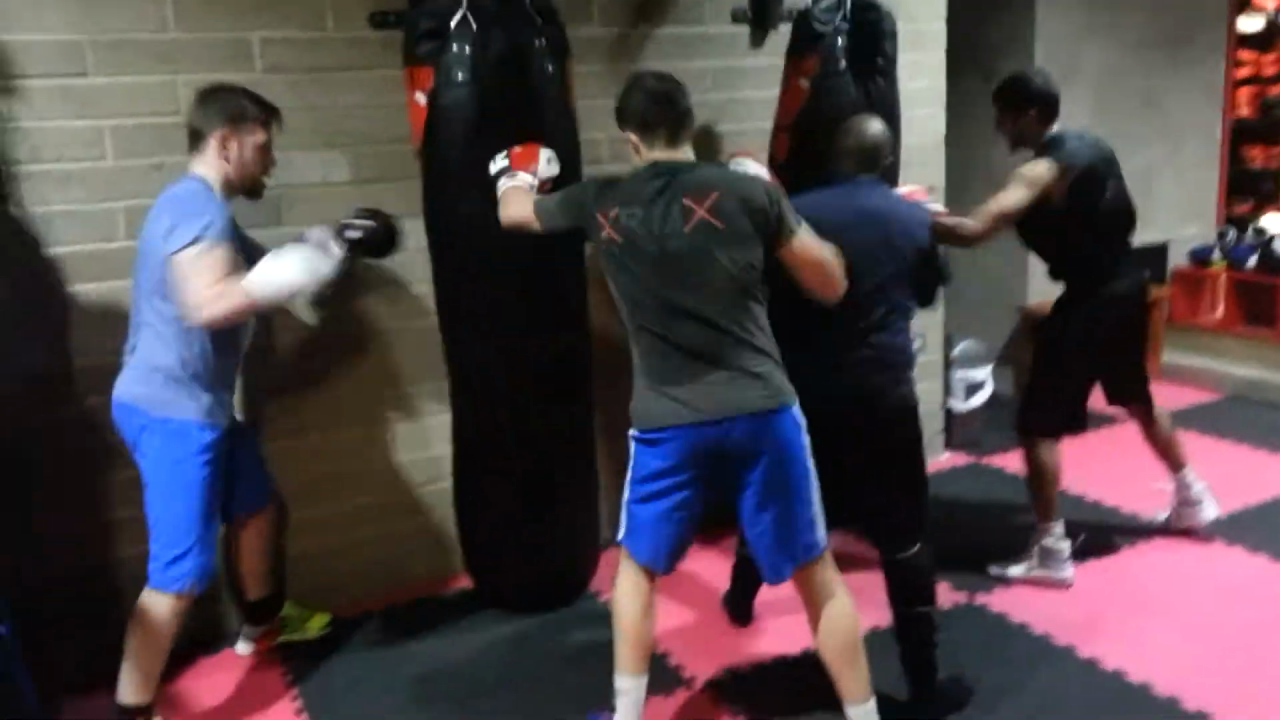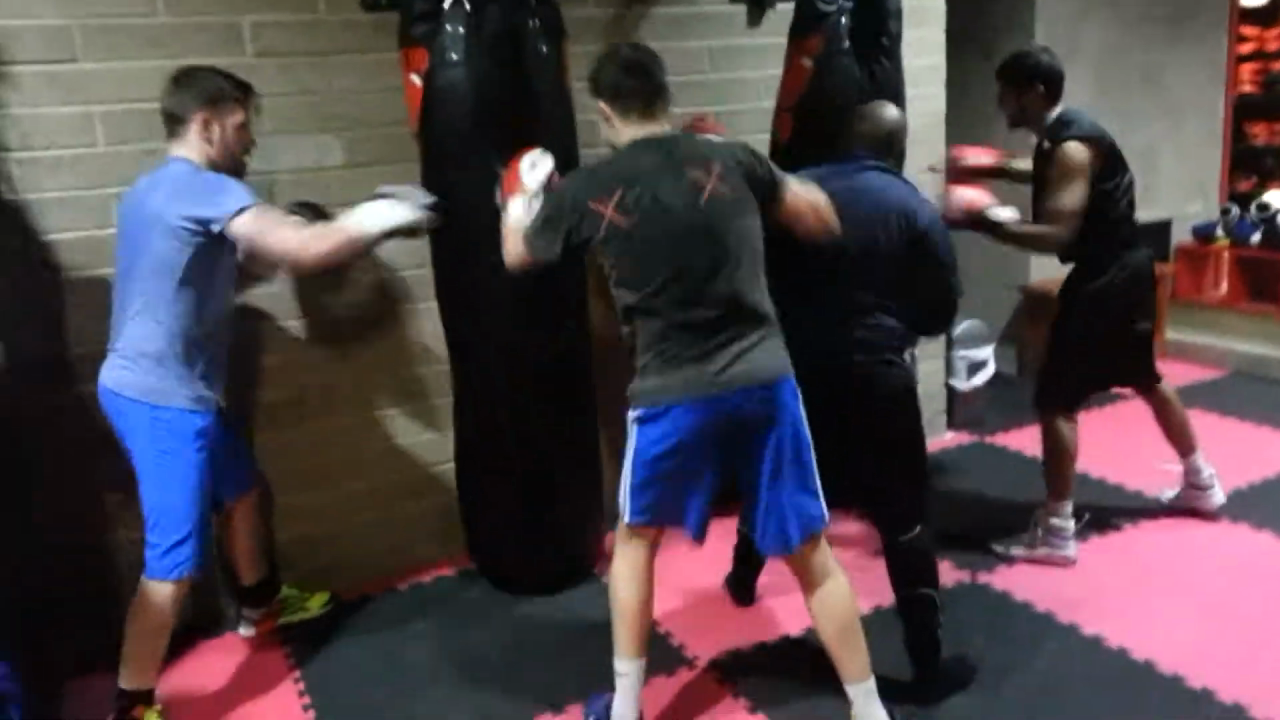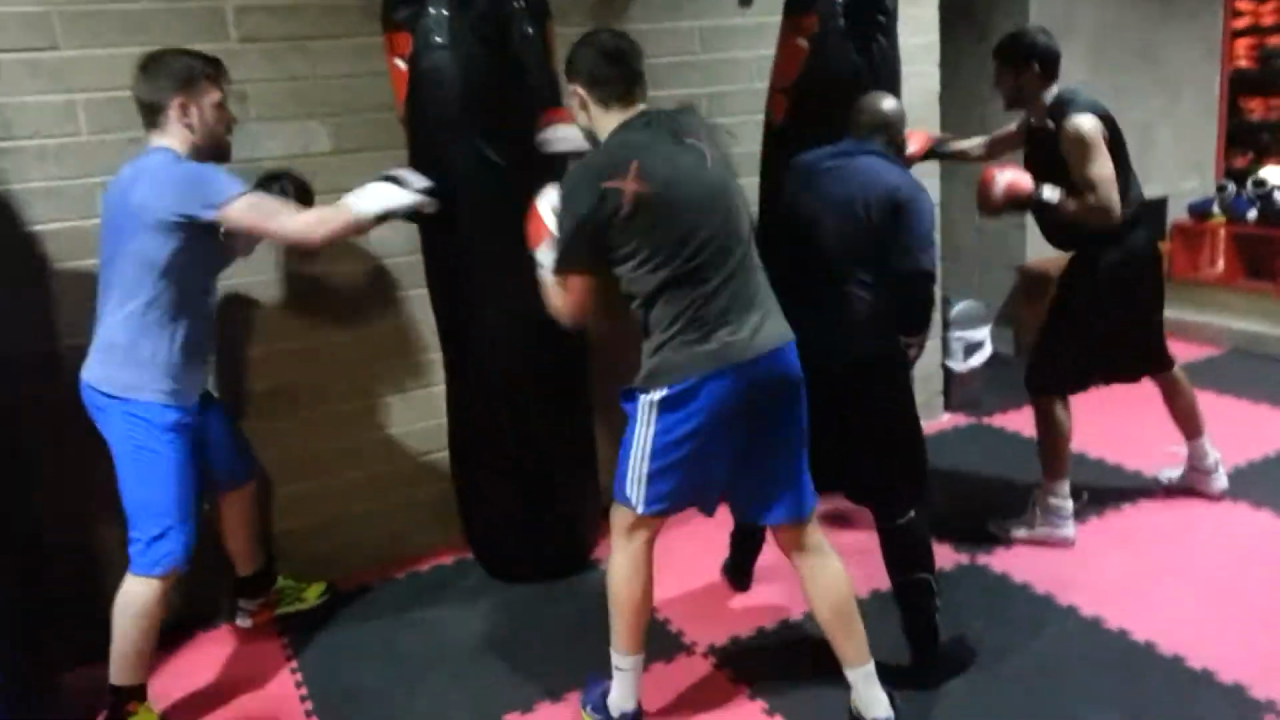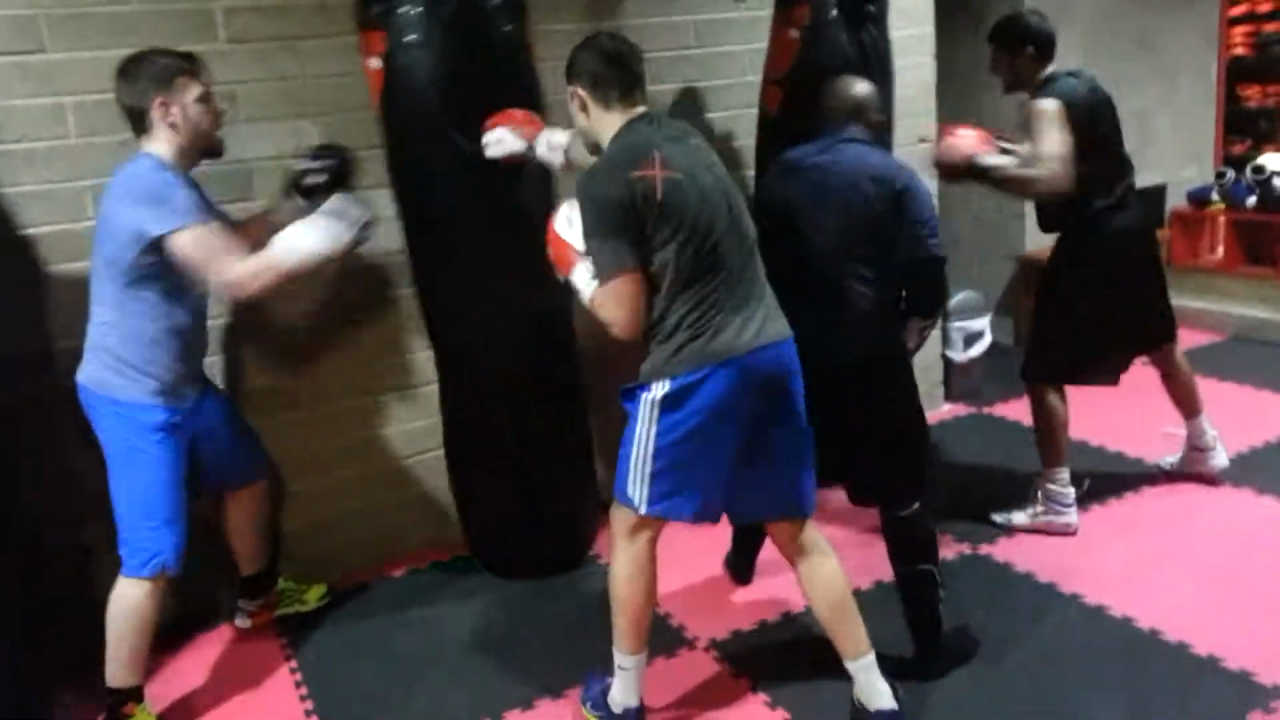
dt=0.1s
person 1, frame 1
left shoulder: (601, 204)
right shoulder: (747, 191)
left elbow: (513, 210)
right elbow: (832, 285)
left wrist: (515, 172)
left hip: (670, 425)
right hip: (762, 411)
left knee: (637, 566)
right knee: (816, 576)
person 1, frame 2
left shoulder: (583, 194)
right shoulder: (732, 159)
left elbow: (517, 252)
right elbow: (821, 222)
left wrist: (521, 196)
left hip: (672, 401)
right hip: (765, 383)
left knee: (633, 537)
right knee: (809, 553)
person 1, frame 3
left shoulder: (589, 182)
right shoulder: (697, 134)
left elbow: (570, 311)
left wrist: (548, 251)
left hip: (689, 377)
right hip: (772, 358)
left knee: (632, 526)
right knee: (800, 534)
person 1, frame 4
left shoulder: (607, 179)
right shoulder: (686, 137)
left elbow: (627, 320)
left wrist: (578, 266)
right wrist: (543, 142)
left hip: (694, 372)
right hip: (770, 352)
left knee: (631, 524)
right knee: (796, 528)
person 2, frame 1
left shoulder: (205, 210)
right shoulder: (198, 206)
left elbow: (259, 272)
right elbow: (212, 303)
left wrist: (326, 246)
right wrist: (301, 268)
left hip: (198, 408)
right hip: (167, 414)
left knee: (256, 506)
right knee: (178, 576)
left ankle: (262, 620)
person 2, frame 2
left shoulder: (156, 190)
right shoulder: (197, 186)
right elbow: (308, 246)
left wrist: (259, 254)
right wrist: (390, 214)
left hip: (184, 392)
right hip: (159, 401)
left knee: (239, 489)
right knee: (174, 561)
left ankle: (260, 604)
person 2, frame 3
left shoulder: (145, 180)
right shoulder: (183, 179)
right elbow: (307, 229)
left wrist: (251, 223)
right wrist: (385, 197)
left hip: (172, 385)
right hip: (140, 395)
left knee: (237, 480)
right knee: (160, 555)
left ankle: (257, 595)
person 2, frame 4
left shoulder: (178, 186)
right shoulder: (147, 185)
left elbow: (237, 238)
right elbow: (243, 274)
left wrist: (300, 199)
right wrist: (327, 231)
left hip: (184, 387)
right hip: (133, 399)
left knee: (246, 478)
right knee: (153, 557)
left ankle: (257, 596)
person 3, frame 1
left shoulder: (796, 215)
right shoulder: (914, 219)
left elbow: (763, 300)
right elbow: (927, 291)
left hip: (803, 395)
right hip: (882, 397)
right knee: (902, 539)
left ankle: (740, 601)
right ankle: (926, 683)
person 3, frame 2
right shoulder: (915, 210)
left elbow: (769, 274)
right elbow: (939, 308)
left hip: (795, 373)
right hip: (874, 381)
right knee: (903, 518)
left ankle: (742, 581)
right ankle: (928, 661)
person 3, frame 3
left shoulder: (796, 172)
right shoulder: (905, 192)
right elbow: (916, 289)
right wrist: (910, 340)
right hip: (867, 363)
right knee: (898, 503)
left ankle: (739, 565)
right ankle: (927, 646)
person 3, frame 4
left shoulder: (778, 174)
right shoulder: (895, 179)
left elbow: (753, 257)
right elbow: (929, 274)
right wrist: (918, 323)
right hip: (868, 357)
right knee: (901, 496)
left ankle: (741, 560)
right ankle: (929, 637)
person 4, frame 1
left shoulder: (1047, 169)
right shoulder: (1091, 148)
left elbow: (974, 231)
left hip: (1090, 302)
right hip: (1126, 288)
left knee: (1038, 425)
right knee: (1139, 400)
left ankle: (1051, 554)
right ankle: (1193, 501)
person 4, frame 2
left shoulder: (1069, 146)
right shoulder: (1062, 134)
left elbow: (1054, 236)
right elbow: (1041, 179)
left wrist: (988, 218)
right wrist: (997, 169)
left hip: (1106, 280)
right hip: (1129, 270)
left knee: (1056, 401)
right knee: (1146, 381)
left ankle: (1056, 532)
right ankle: (1201, 484)
person 4, frame 3
left shoulder: (1076, 124)
right shoulder: (1043, 121)
left elbow: (1107, 209)
right elbow: (988, 148)
left wrist: (1038, 196)
right wrist: (931, 148)
left hip: (1109, 261)
right hip: (1133, 252)
left knee: (1047, 383)
right knee: (1157, 362)
left ankle: (1054, 513)
right ankle: (1204, 467)
person 4, frame 4
left shoulder: (1047, 106)
right shoulder: (1085, 87)
left elbow: (1051, 183)
left wrist: (983, 165)
right wrist: (1012, 153)
left hip: (1092, 244)
right hip: (1131, 230)
left knee: (1044, 372)
right knee: (1159, 343)
left ankle: (1056, 502)
right ankle: (1204, 447)
